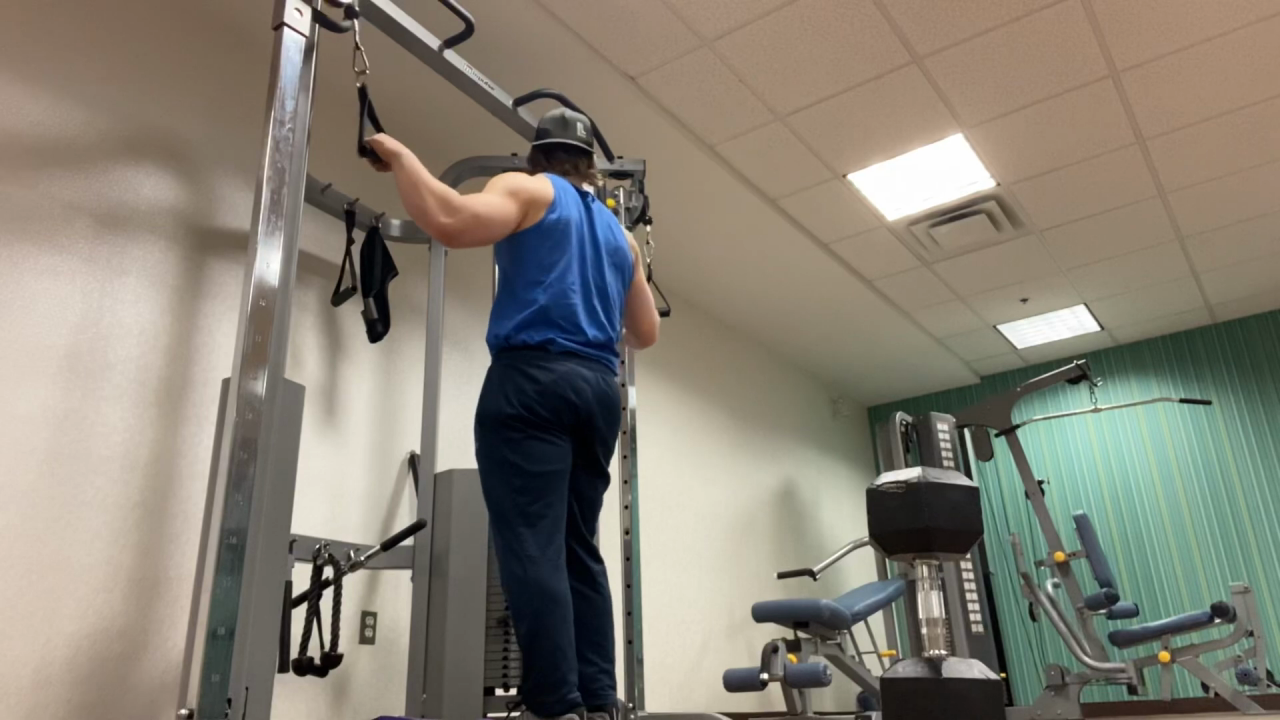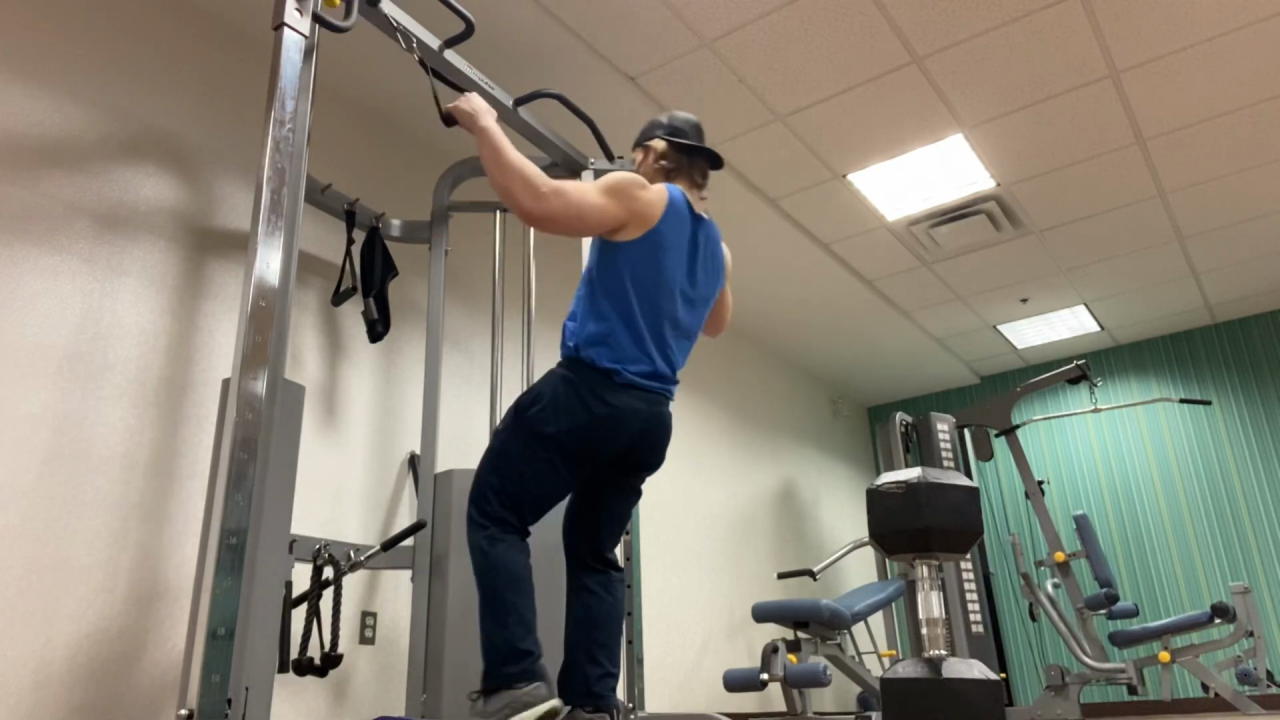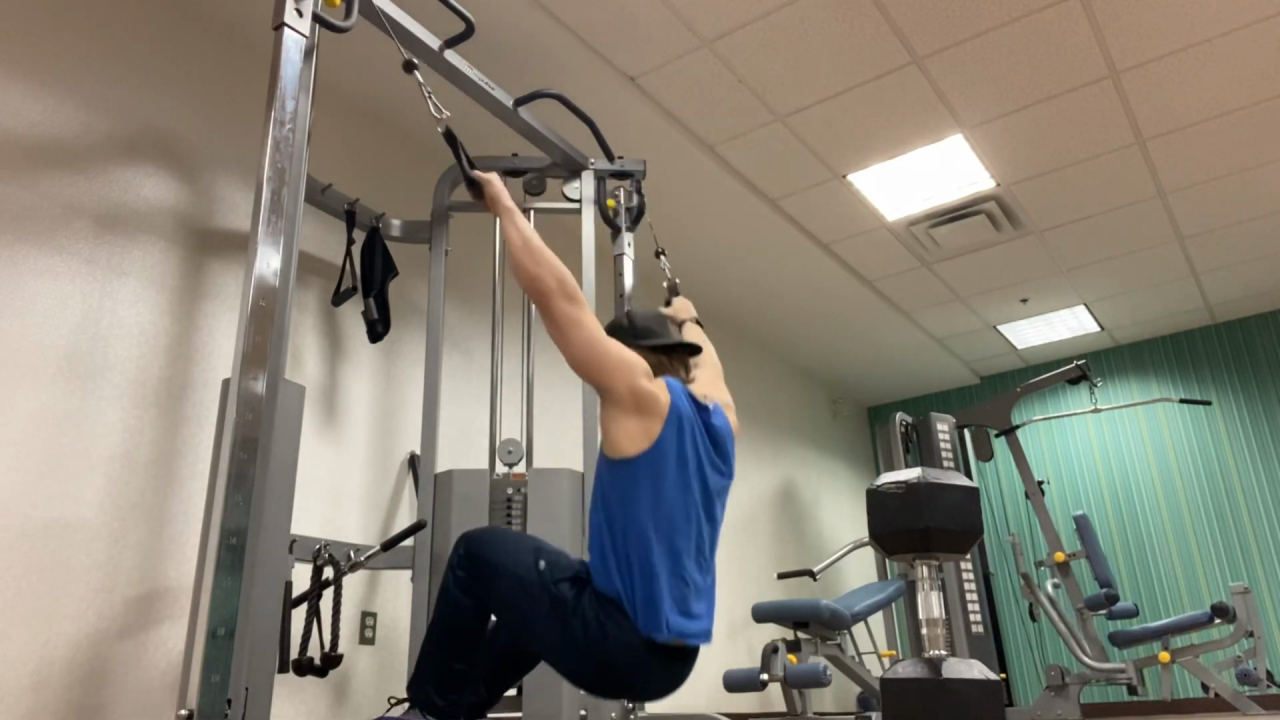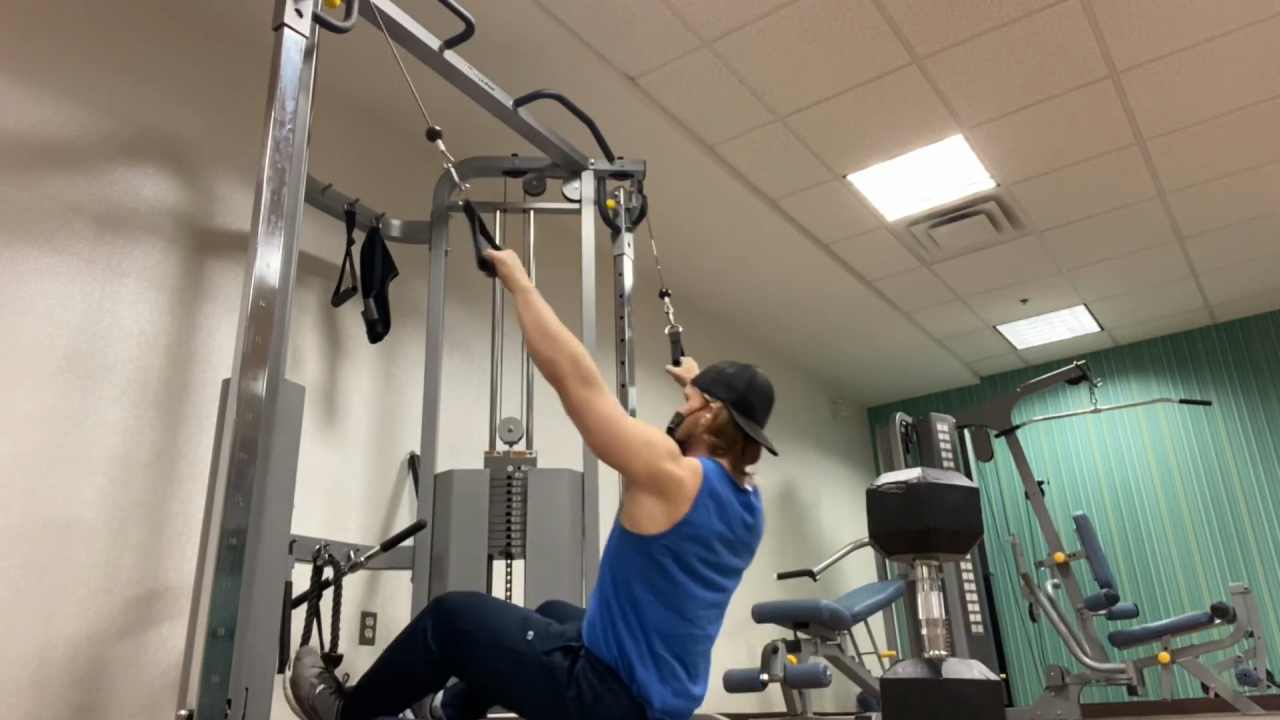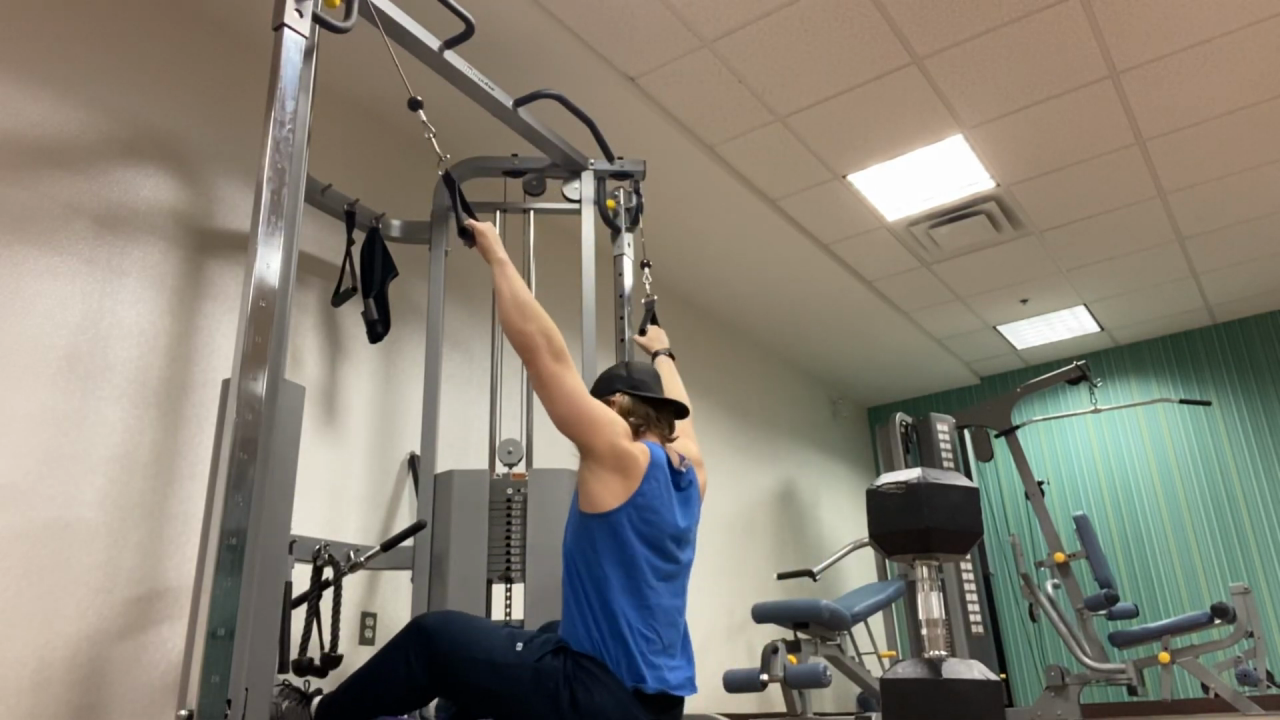
dt=1s
person 1, frame 1
left shoulder: (528, 191)
right shoulder: (619, 233)
left elbow: (449, 220)
right elbow: (646, 332)
left wrist: (400, 157)
left hip: (531, 381)
right hip: (598, 390)
left knee: (532, 547)
right knee: (577, 550)
person 1, frame 2
left shoulder: (639, 198)
right shoulder: (715, 246)
left elbow: (537, 201)
right elbow: (716, 321)
left wrist: (483, 124)
left hip: (586, 393)
right hip: (649, 415)
left knee: (495, 516)
right knee: (593, 554)
person 1, frame 3
left shoulder: (642, 398)
right shoulder: (719, 417)
left elbow: (557, 296)
right elbow: (703, 361)
left wrist: (503, 204)
right wrist: (688, 322)
left hip: (619, 638)
right hip: (669, 656)
left knee: (478, 555)
right knee: (540, 591)
person 1, frame 4
left shoulder: (672, 474)
right shoulder: (746, 498)
left elbow: (573, 378)
right elbow: (722, 423)
left wrist: (520, 284)
right wrist: (695, 379)
left knee: (454, 616)
right knee: (556, 617)
person 1, frame 5
left shoulder: (619, 454)
right shoulder: (688, 468)
left elbow: (543, 351)
right elbow: (676, 410)
left wrist: (497, 255)
right wrist: (661, 353)
left knee: (435, 636)
right knee: (548, 641)
